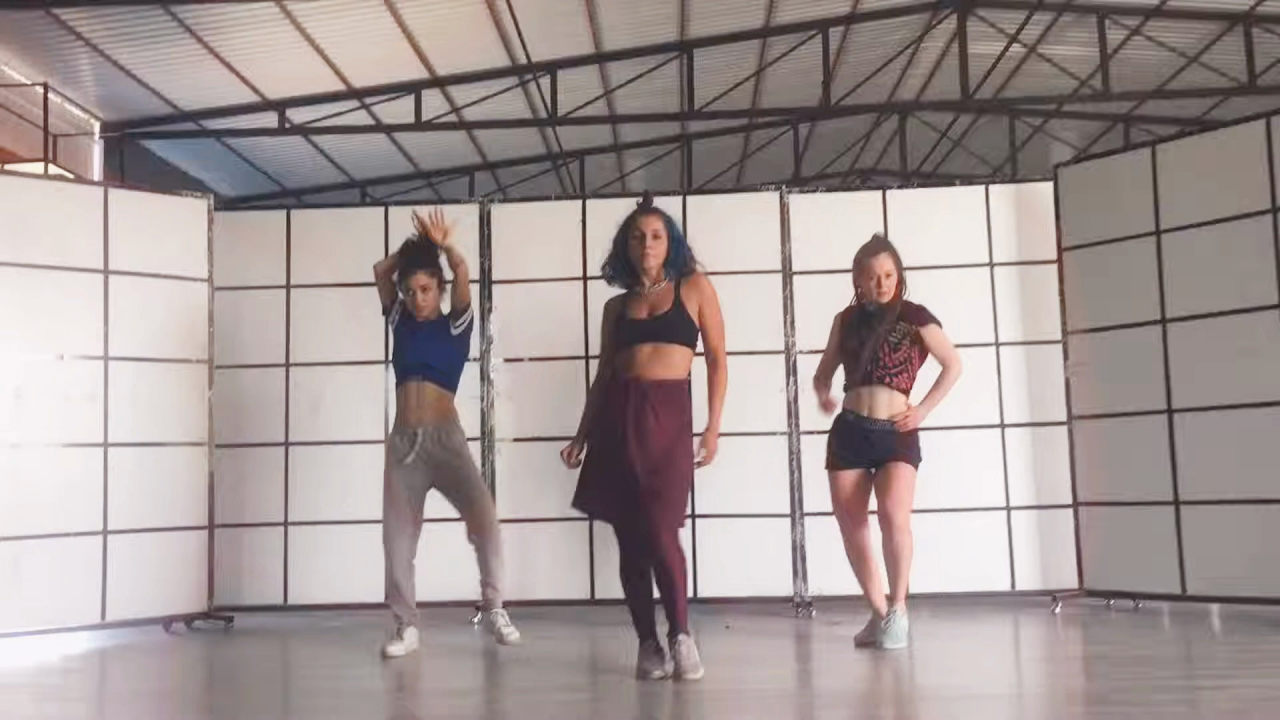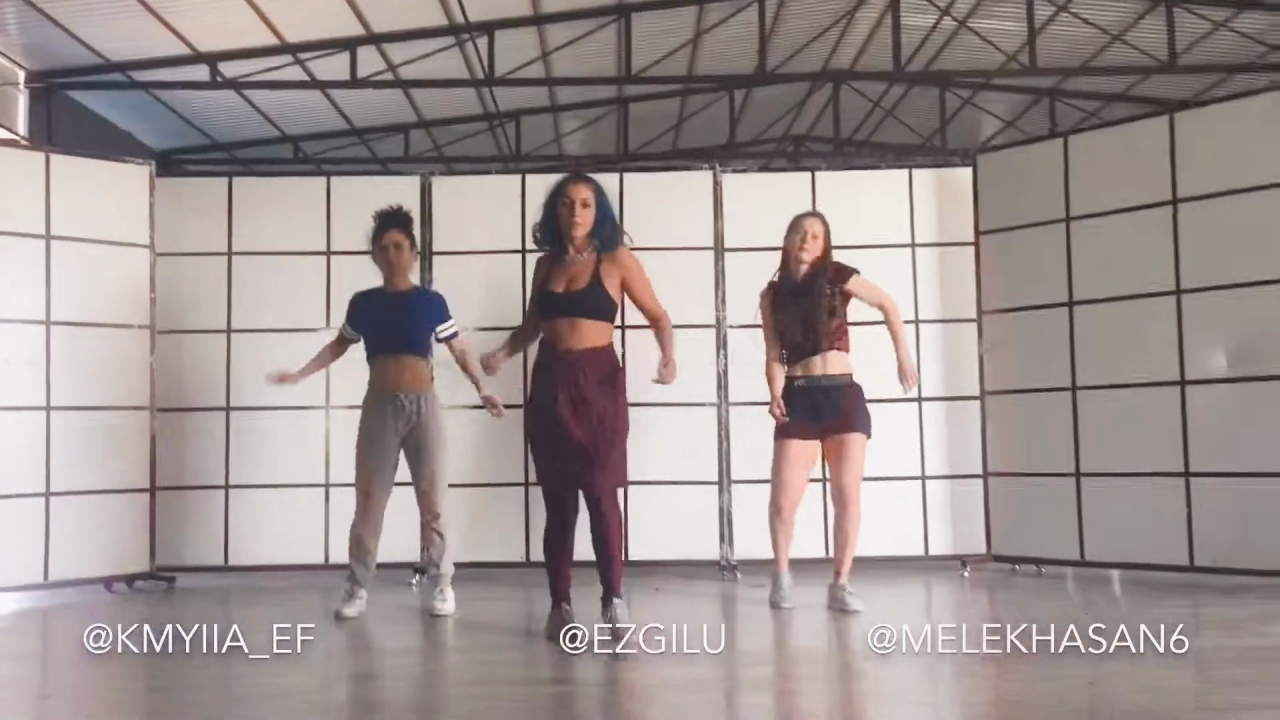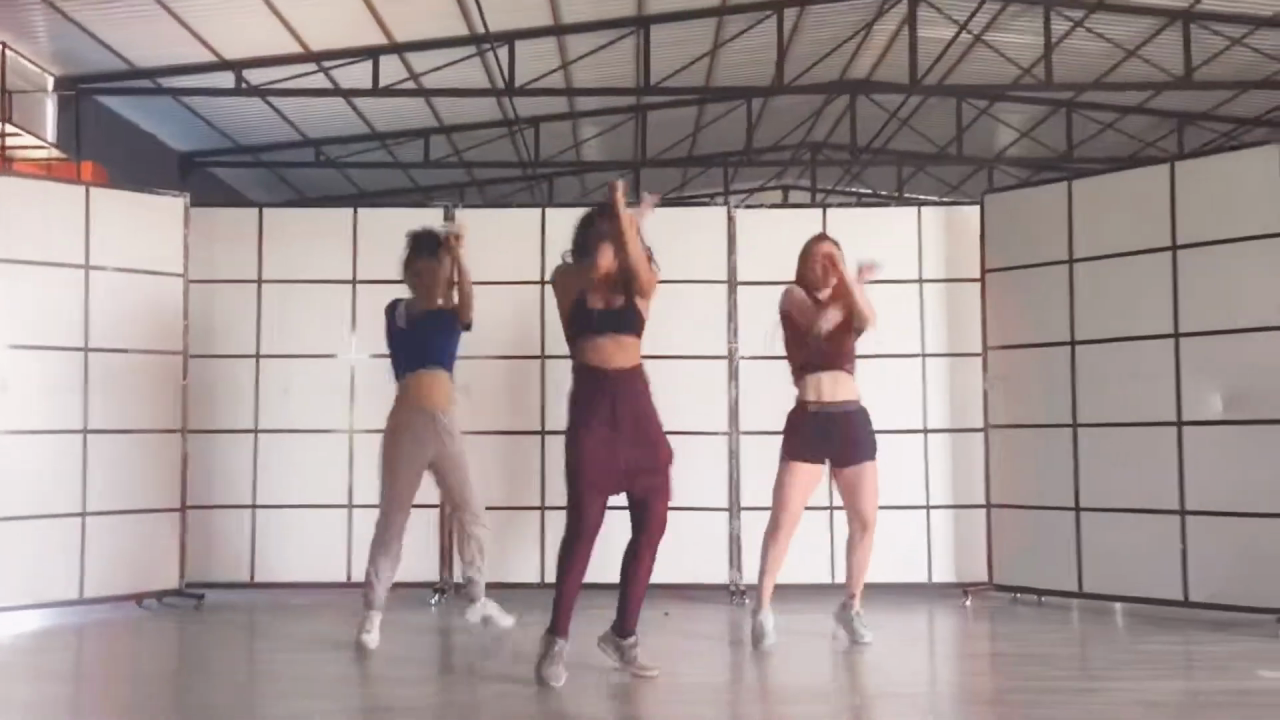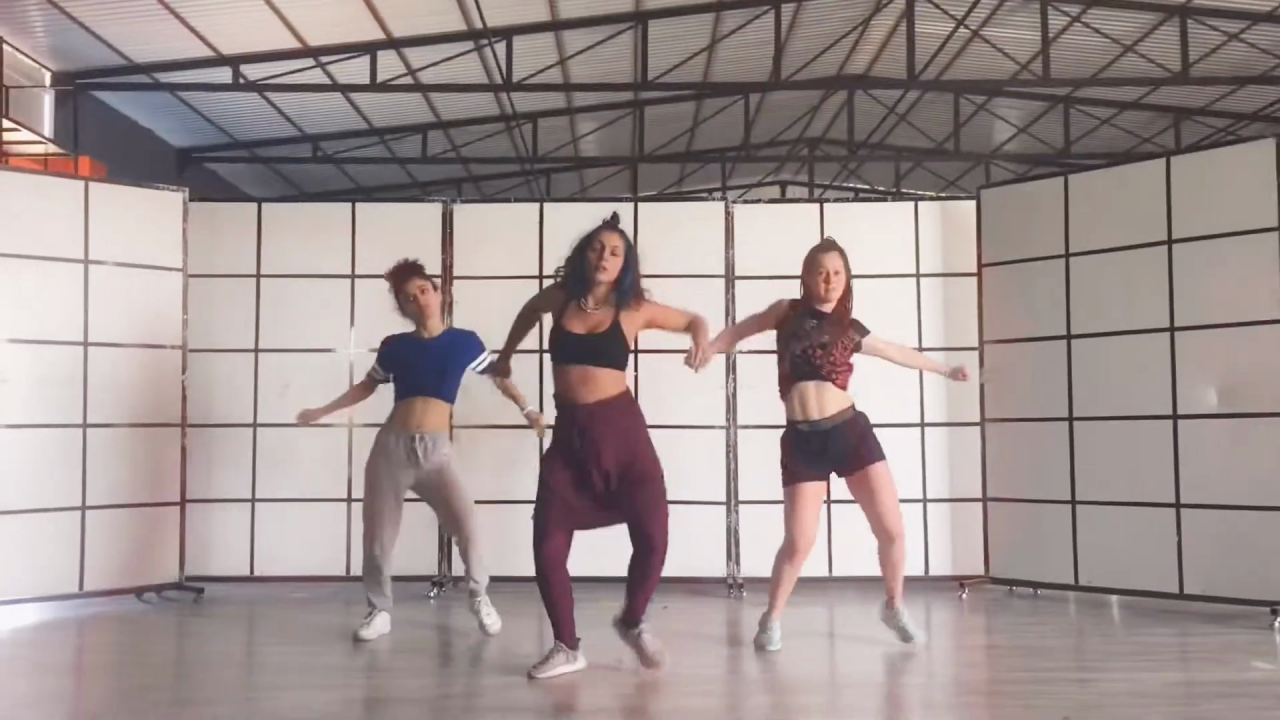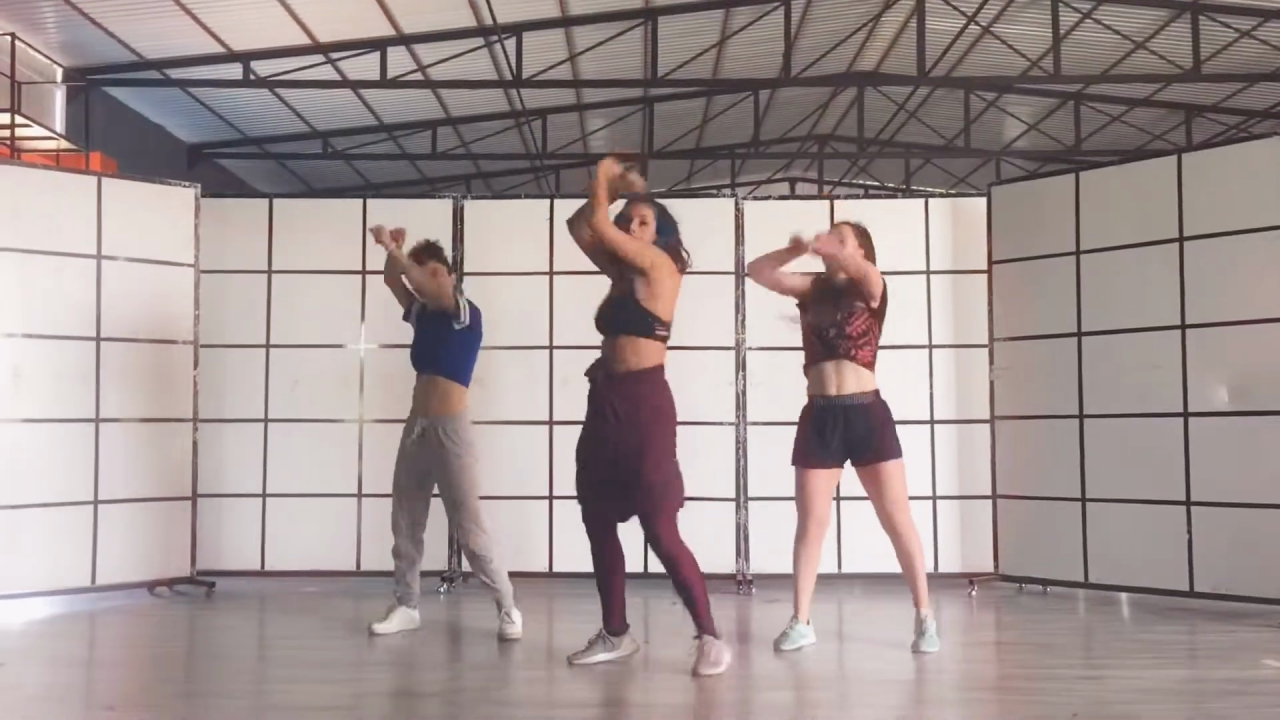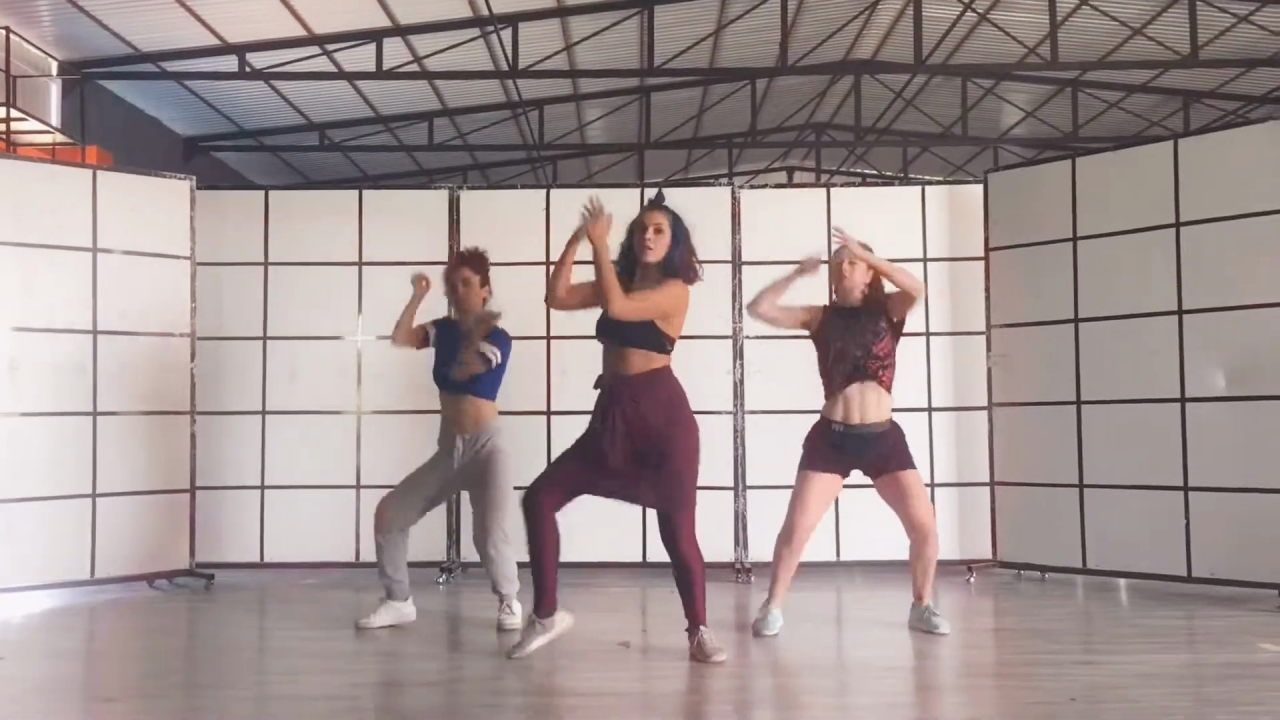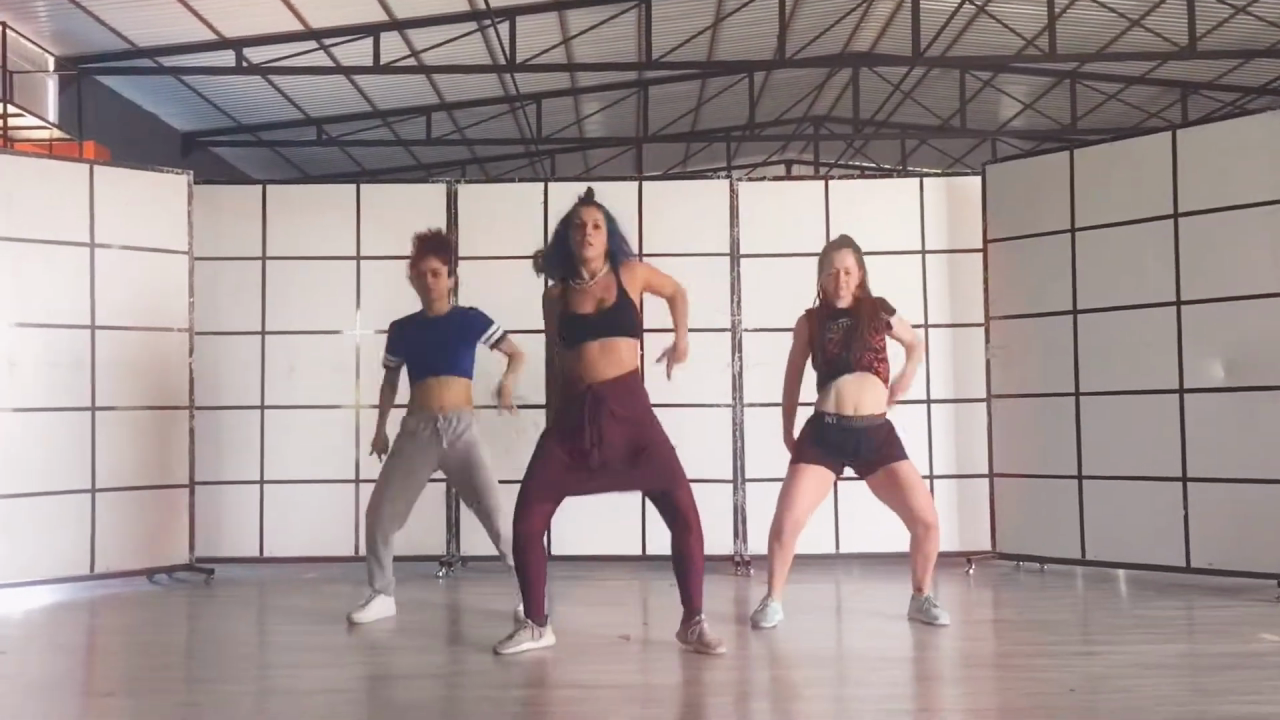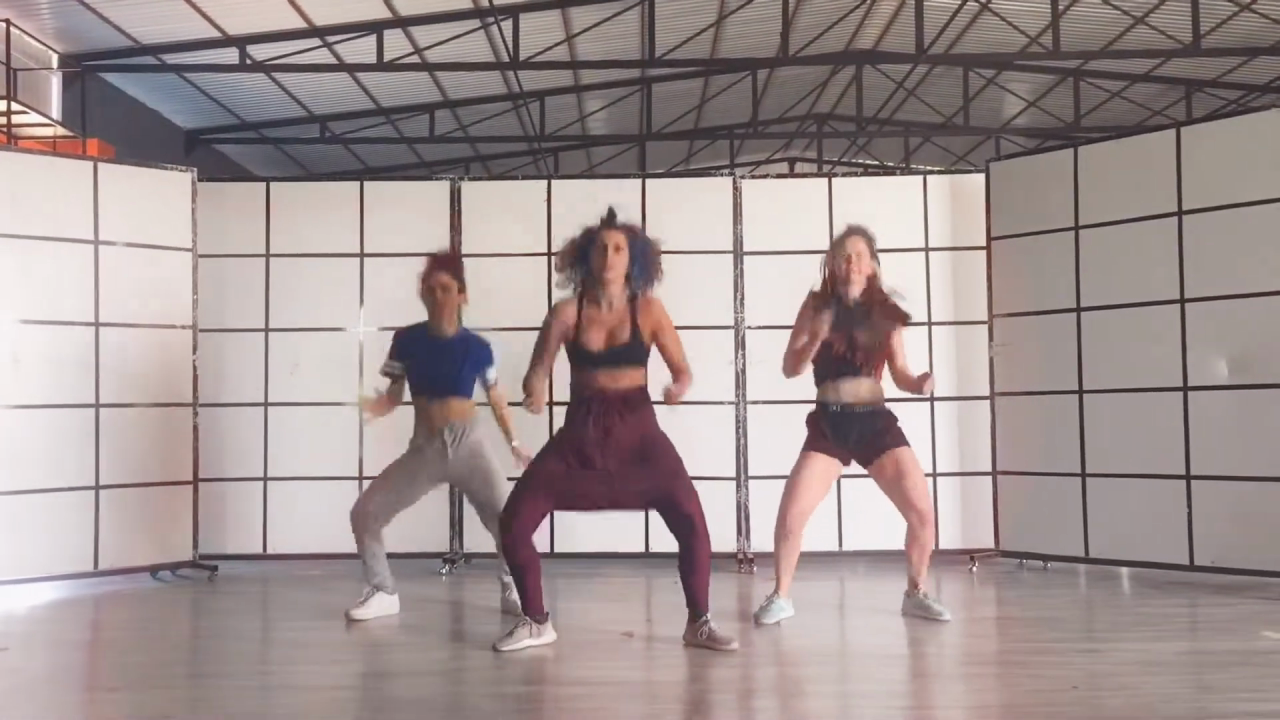
dt=0.7s
person 1, frame 1
left shoulder: (695, 287)
right shoulder: (616, 306)
left elbow: (717, 360)
right elbow: (603, 374)
left wrist: (713, 426)
right wrist: (581, 435)
left hip: (670, 415)
right hip: (616, 418)
left knee: (660, 531)
right knee: (630, 539)
left ankle: (680, 636)
right ankle: (649, 644)
person 1, frame 2
left shoulder: (617, 260)
right shoulder: (546, 264)
left elbow: (657, 315)
left wrist: (668, 355)
right wrist: (503, 352)
left hip: (599, 382)
right hip: (549, 384)
left knee: (601, 491)
right knee: (559, 502)
left ankle: (613, 603)
right ankle: (561, 606)
person 1, frame 3
left shoulder: (635, 286)
right shoulder: (568, 278)
left elbow: (642, 277)
right elbow: (597, 267)
left wrist: (628, 224)
right wrist: (613, 223)
left hip: (636, 405)
right hip: (592, 404)
left knee: (652, 519)
right knee: (584, 519)
left ankle: (623, 636)
right ankle: (556, 640)
person 1, frame 4
left shoulder: (635, 310)
right shoulder: (557, 299)
left elbow: (694, 320)
right elbow: (527, 312)
left wrist: (700, 343)
right wrist: (505, 357)
left hip: (621, 432)
right hip: (569, 437)
left knee: (652, 539)
right knee: (548, 548)
left ankle: (633, 622)
right ankle: (567, 646)
person 1, frame 5
left shoulder: (661, 267)
right shoulder: (624, 274)
left elbow: (599, 225)
right elbow: (582, 228)
left wrist: (603, 176)
right wrist: (612, 184)
left hip: (645, 406)
right hip: (606, 406)
left knee: (661, 534)
right knee: (598, 524)
left ankle: (710, 638)
right ankle: (616, 633)
person 1, frame 6
left shoulder: (674, 289)
right shoulder: (621, 283)
left elbow: (618, 306)
right elbow: (556, 297)
left wrist: (599, 244)
right wrist: (574, 240)
left hip: (662, 412)
right hip: (613, 413)
left knee: (677, 530)
right knee: (538, 500)
left ankle: (699, 631)
right ankle: (547, 614)
person 1, frame 7
left shoulder: (632, 274)
right shoulder: (557, 292)
left elbow: (677, 292)
left wrist: (681, 337)
right wrist: (556, 421)
left hip: (631, 413)
right hip: (573, 418)
left knee: (686, 518)
right knee: (526, 524)
left ankle: (693, 622)
right ankle: (536, 624)
person 1, frame 8
left shoulder: (648, 308)
right shoulder: (567, 311)
left elbow: (681, 367)
right elbow: (538, 370)
left wrist: (678, 387)
right wrist: (534, 390)
left hip: (636, 427)
right hip: (580, 430)
left knee: (691, 522)
right knee: (514, 523)
left ankle: (699, 622)
right ankle: (536, 621)
person 2, frame 1
left shoulder: (916, 318)
right shoulder: (846, 320)
left elbow: (953, 366)
right elbow: (824, 372)
left wrist: (924, 409)
right wrist: (824, 397)
left hip: (896, 437)
right hip: (849, 433)
left knee: (893, 517)
right knee: (852, 529)
left ankle: (897, 609)
right ankle: (880, 615)
person 2, frame 2
left shoulder: (837, 277)
right shoulder: (772, 295)
left elbow: (889, 307)
right elbow: (773, 355)
left wrist: (904, 358)
right wrist: (775, 395)
left hip: (844, 396)
right hip: (799, 399)
left knee: (847, 496)
right knee: (784, 498)
left ankle: (841, 584)
right ankle: (781, 575)
person 2, frame 3
left shoulder: (849, 309)
right shoulder: (794, 299)
left elbow: (867, 318)
right elbow: (820, 322)
left wrist: (851, 283)
right wrist: (849, 287)
left hip: (851, 420)
right hip: (807, 421)
left knee: (865, 520)
right knee: (783, 519)
left ankle: (850, 607)
right ankle: (762, 609)
person 2, frame 4
left shoulder: (851, 329)
right shoulder: (787, 312)
left elbow: (896, 351)
right elbow: (739, 330)
left wrist: (944, 369)
right wrist: (706, 347)
left hip: (850, 432)
right hip: (802, 440)
left knee: (892, 528)
right knee: (799, 542)
left ankle: (894, 605)
right ankle: (771, 619)
person 2, frame 5
left shoulder: (872, 291)
right shoulder: (815, 288)
left elbow: (866, 272)
right elbow: (757, 271)
left wrist: (826, 245)
right wrist: (798, 247)
left hip: (868, 413)
right hip: (820, 417)
left knee: (899, 521)
right knee: (811, 524)
left ankle: (924, 618)
right ankle: (801, 621)
person 2, frame 6
left shoulder: (888, 311)
right shoulder: (822, 317)
left elbow: (916, 288)
right elbow: (758, 308)
left wrist: (866, 255)
right wrist: (799, 272)
left hip: (882, 437)
right hip: (832, 437)
left knee: (924, 525)
right knee: (797, 527)
left ankle: (922, 606)
right ankle: (773, 606)
person 2, frame 7
left shoulder: (879, 312)
right shoulder: (810, 322)
left elbow: (916, 343)
right elbow: (793, 379)
left wrist: (907, 373)
right wrist: (787, 431)
left hip: (876, 433)
right hip: (826, 433)
left knee: (926, 519)
right knee: (786, 521)
left ankle: (922, 597)
right ankle: (773, 600)
person 2, frame 8
left shoulder: (886, 311)
right shoulder: (817, 305)
left elbow: (899, 372)
right elbow: (791, 366)
left wrist: (918, 382)
right wrist: (812, 340)
left hip: (877, 420)
right hip: (830, 423)
left knee: (921, 510)
right knee: (791, 514)
left ankle: (916, 593)
right ankle: (781, 596)
person 3, frame 1
left shoulder: (457, 324)
right shoulder: (400, 320)
left elbow: (463, 275)
right elbow: (380, 272)
left wrist: (443, 245)
right wrist: (414, 247)
left hip: (446, 437)
right hip: (402, 439)
left knee: (483, 517)
right knee: (398, 537)
left ankle: (494, 607)
right ankle: (406, 627)
person 3, frame 2
left shoulder: (431, 302)
right shoulder: (364, 303)
left elbow: (458, 350)
right elbow: (340, 344)
left wrist: (483, 390)
right wrist: (299, 374)
left hip: (422, 405)
right hip: (379, 406)
left knee: (433, 499)
right knee: (370, 501)
left ankle: (442, 585)
right ankle: (359, 588)
person 3, frame 3
left shoulder: (451, 317)
right shoulder: (397, 311)
left elbow: (467, 305)
right elbow: (428, 296)
left wrist: (458, 255)
right wrist: (445, 251)
left hip: (443, 427)
right hip: (407, 426)
left knee: (470, 514)
right knee: (393, 521)
left ankle: (478, 601)
right ankle: (372, 615)
person 3, frame 4
left shoulder: (465, 342)
right shoulder: (394, 347)
left elbow: (498, 377)
right elbow: (367, 385)
left wrist: (526, 408)
right wrist: (324, 410)
left hip: (434, 451)
right hip: (392, 446)
left knee: (466, 523)
right knee: (378, 537)
left ankle: (480, 599)
right ankle: (380, 611)
person 3, frame 5
left shoulder: (467, 314)
right shoulder: (424, 317)
left elbow: (433, 288)
right elbow: (393, 280)
left wrist: (394, 248)
right wrist: (394, 248)
left hip: (450, 431)
right hip: (415, 430)
left knee: (468, 527)
right knee: (406, 523)
left ankle: (508, 608)
right ankle: (406, 606)
person 3, frame 6
left shoulder: (498, 338)
right shoulder: (445, 329)
left elbow: (459, 371)
right elbow: (400, 338)
left wrist: (478, 332)
right wrist: (418, 296)
left hip: (485, 448)
right hip: (448, 449)
left knee: (492, 532)
right knee: (388, 515)
left ankle: (509, 602)
right ankle: (398, 601)
person 3, frame 7
left shoulder: (471, 320)
right shoulder: (402, 329)
left elbow: (516, 354)
right elbow: (391, 380)
left wrist: (508, 379)
right wrist: (380, 429)
left hip: (460, 431)
right hip: (415, 431)
left knee: (495, 515)
right knee: (380, 515)
right ankle: (381, 594)
person 3, frame 8
left shoulder: (476, 347)
right shoulder: (406, 340)
left elbow: (496, 398)
right elbow: (394, 396)
left wrist: (513, 443)
right wrist: (378, 405)
left hip: (467, 443)
right hip: (423, 448)
right knee: (364, 514)
left ankle: (513, 591)
right ankle: (383, 592)
